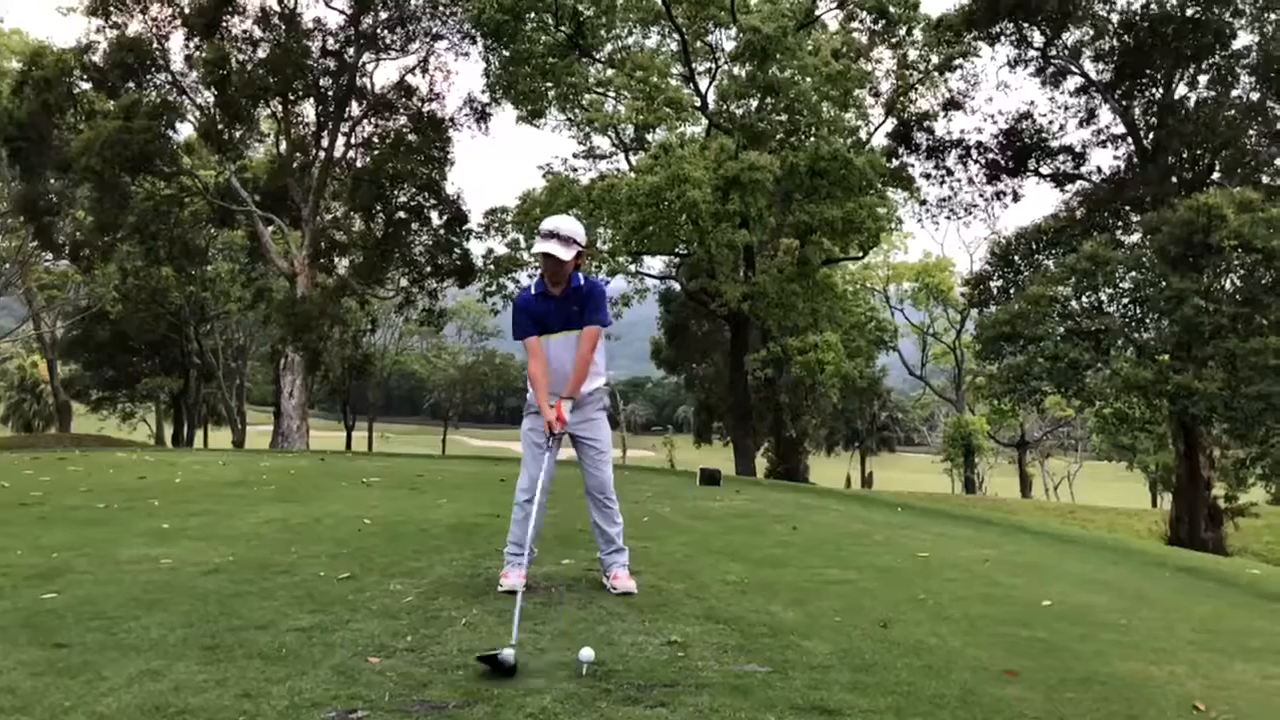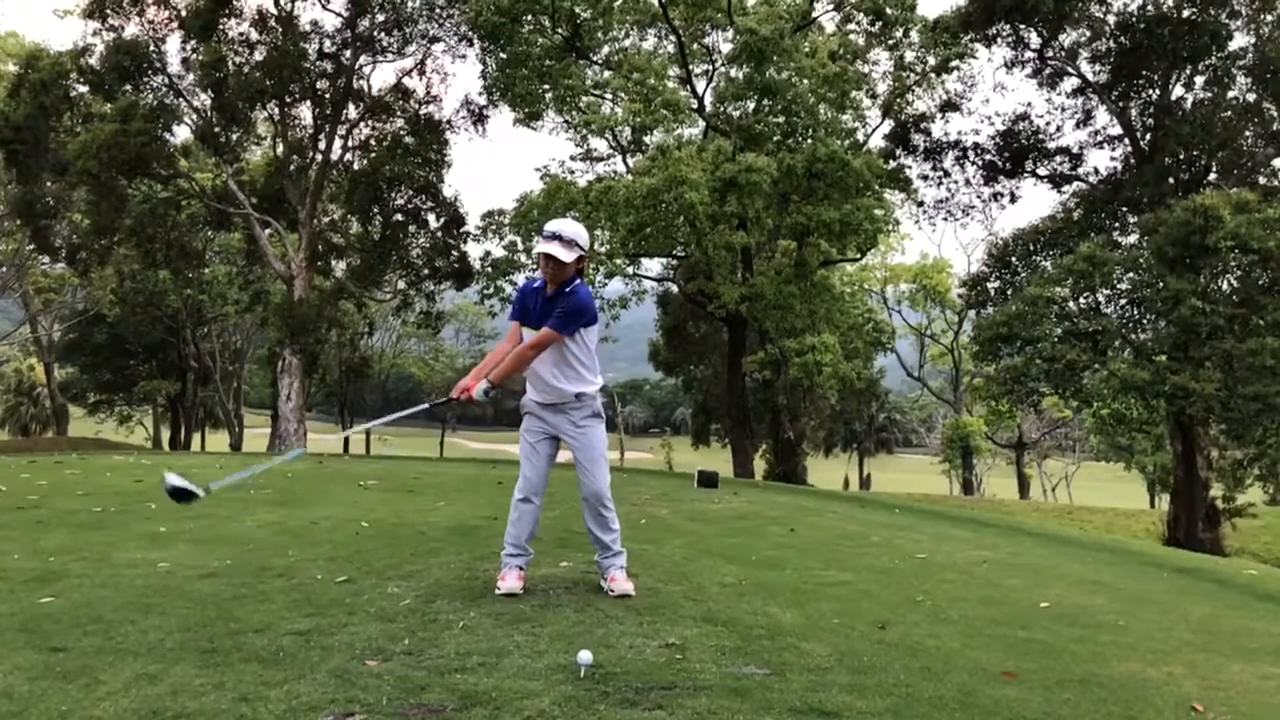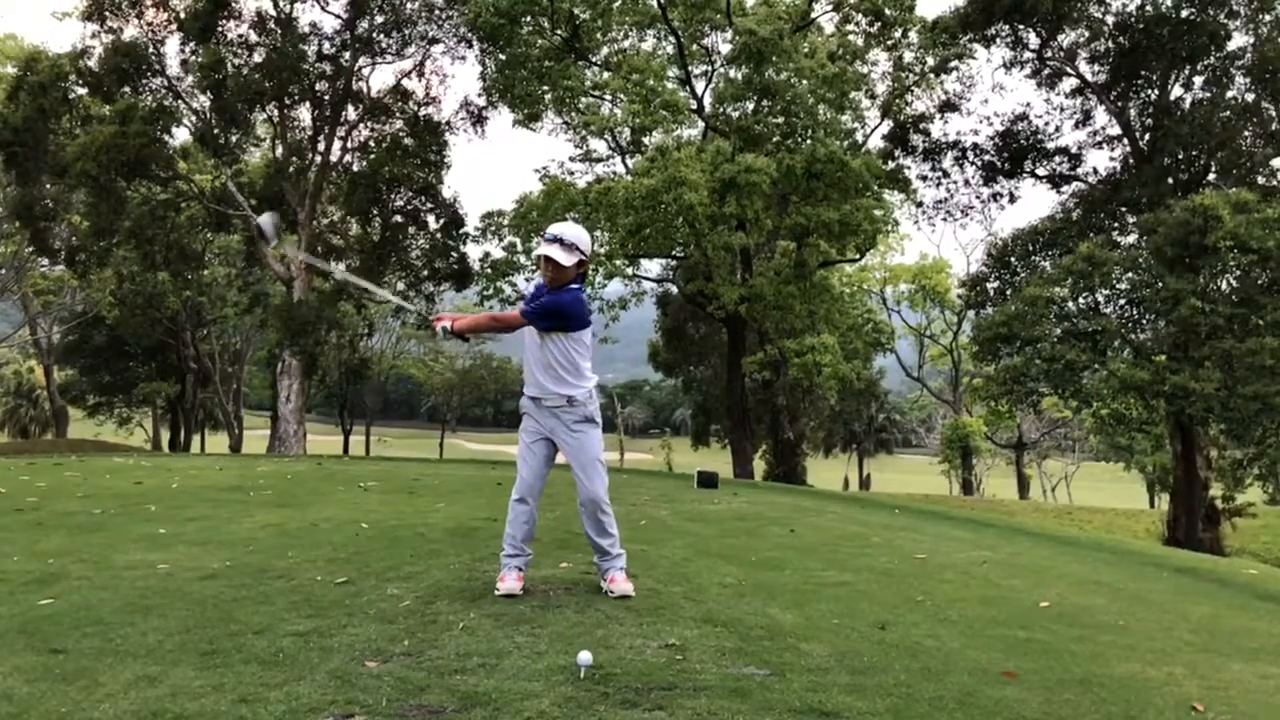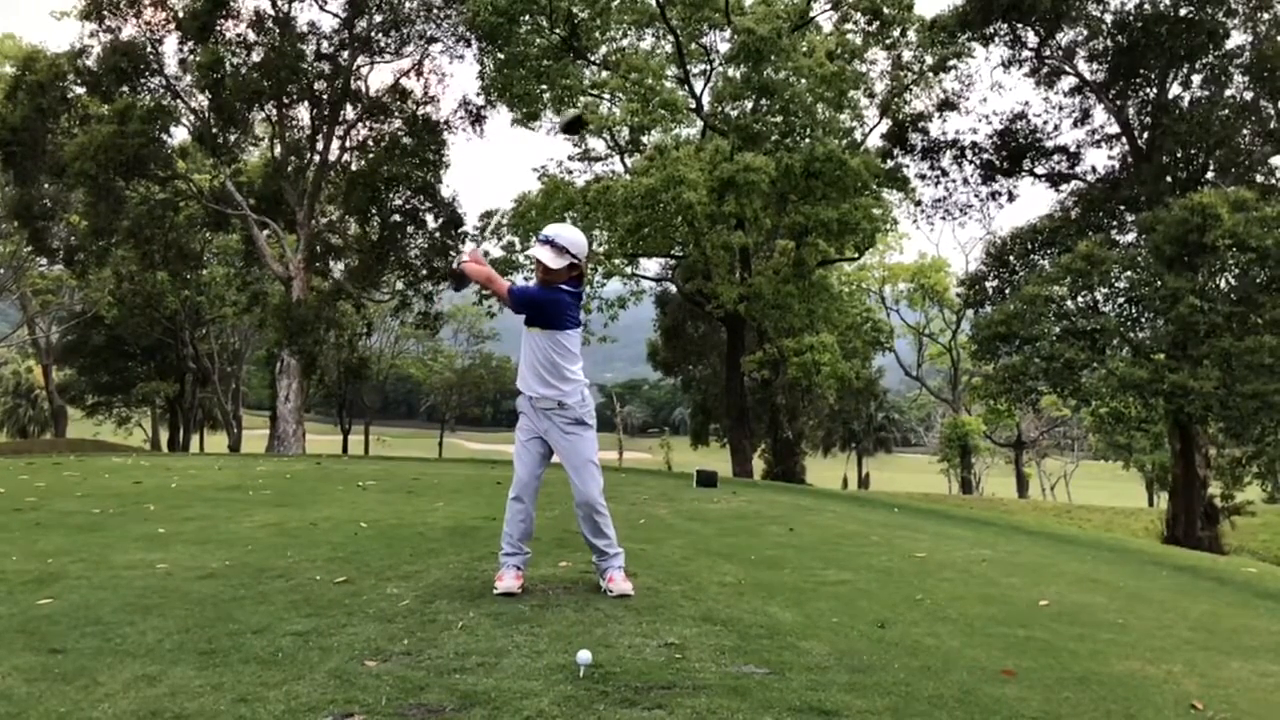
dt=1s
person 1, frame 1
left shoulder: (593, 291)
right shoulder: (526, 301)
left elbow: (585, 350)
right elbow: (535, 358)
left wrist: (568, 402)
right wrist: (546, 407)
left hip: (588, 402)
right hip: (542, 404)
left knee: (601, 486)
right knee: (530, 486)
left ankle: (615, 564)
right ankle: (515, 562)
person 1, frame 2
left shoulder: (579, 300)
right shoulder: (528, 291)
left elbow: (532, 349)
right elbow: (510, 342)
left wrist: (488, 384)
right wrist: (473, 376)
left hip: (581, 407)
right hip: (538, 407)
left knee: (596, 489)
right knee: (528, 488)
left ankle: (613, 566)
right ankle: (514, 564)
person 1, frame 3
left shoulder: (568, 302)
right shoulder: (544, 287)
left elbow: (504, 322)
right elbow: (507, 320)
left wrist: (453, 326)
right wrist: (459, 320)
left hip: (575, 410)
right hip: (537, 407)
left knee: (593, 492)
right knee: (525, 489)
left ankle: (612, 567)
right ankle: (513, 565)
person 1, frame 4
left shoulder: (553, 299)
right shoulder: (548, 290)
left elbow: (497, 286)
left wrist: (469, 264)
right wrist: (481, 265)
left hip: (569, 411)
right hip: (533, 407)
left knee: (588, 493)
right knee: (522, 488)
left ankle: (611, 566)
right ankle: (512, 565)
